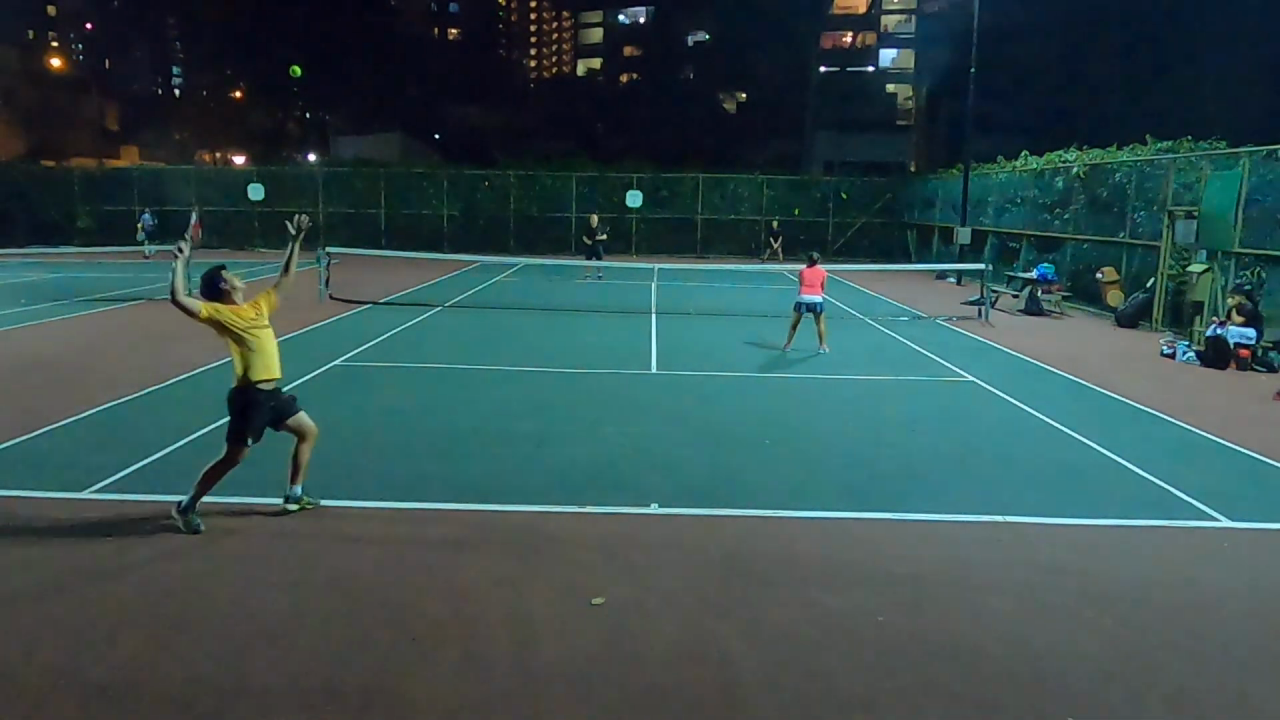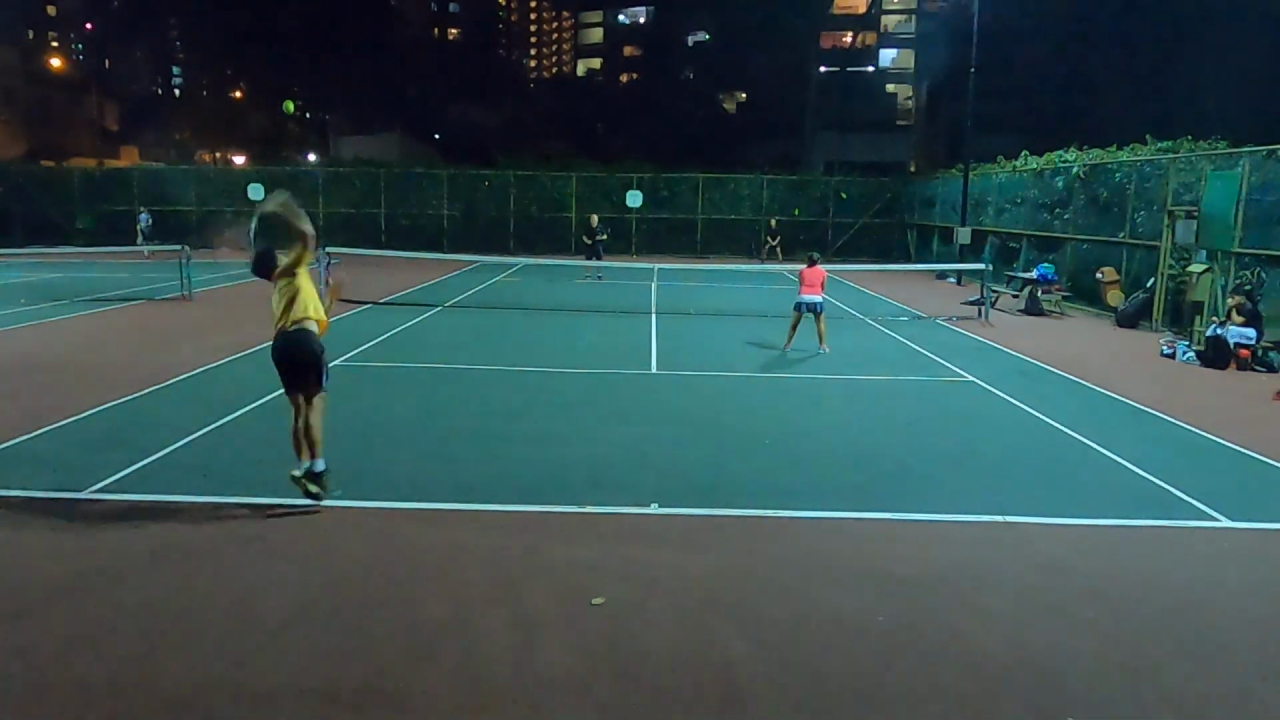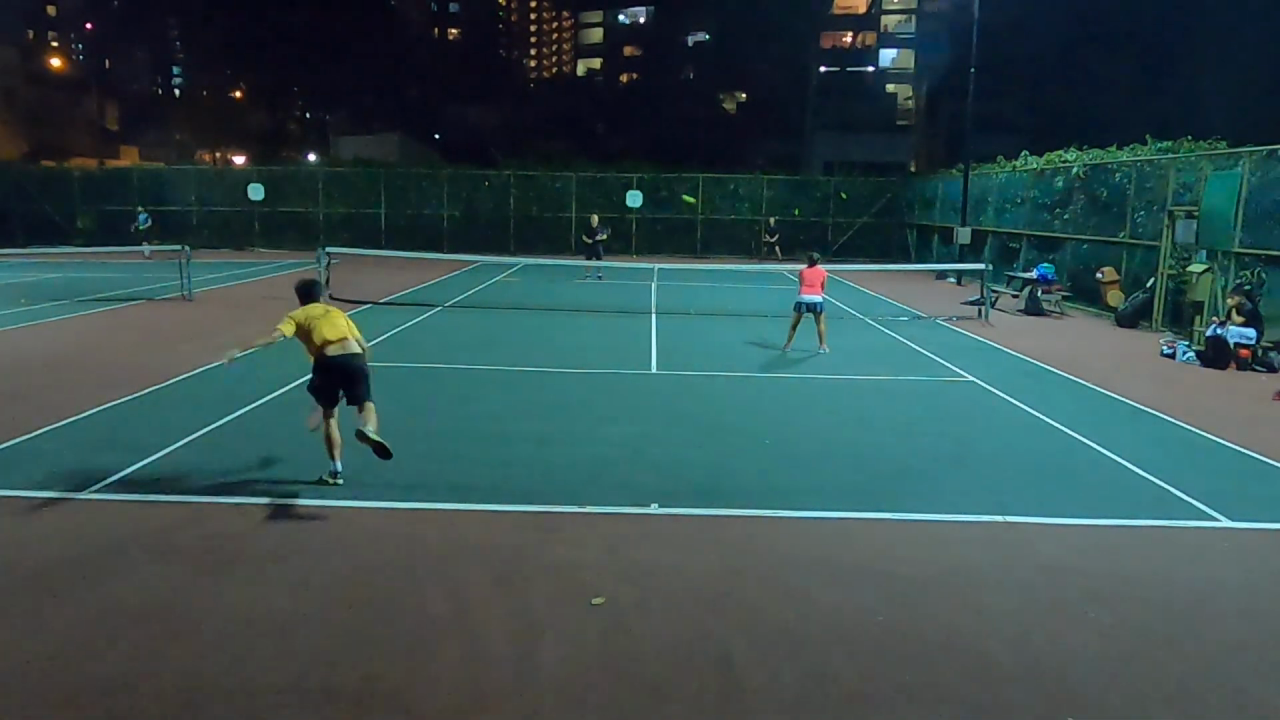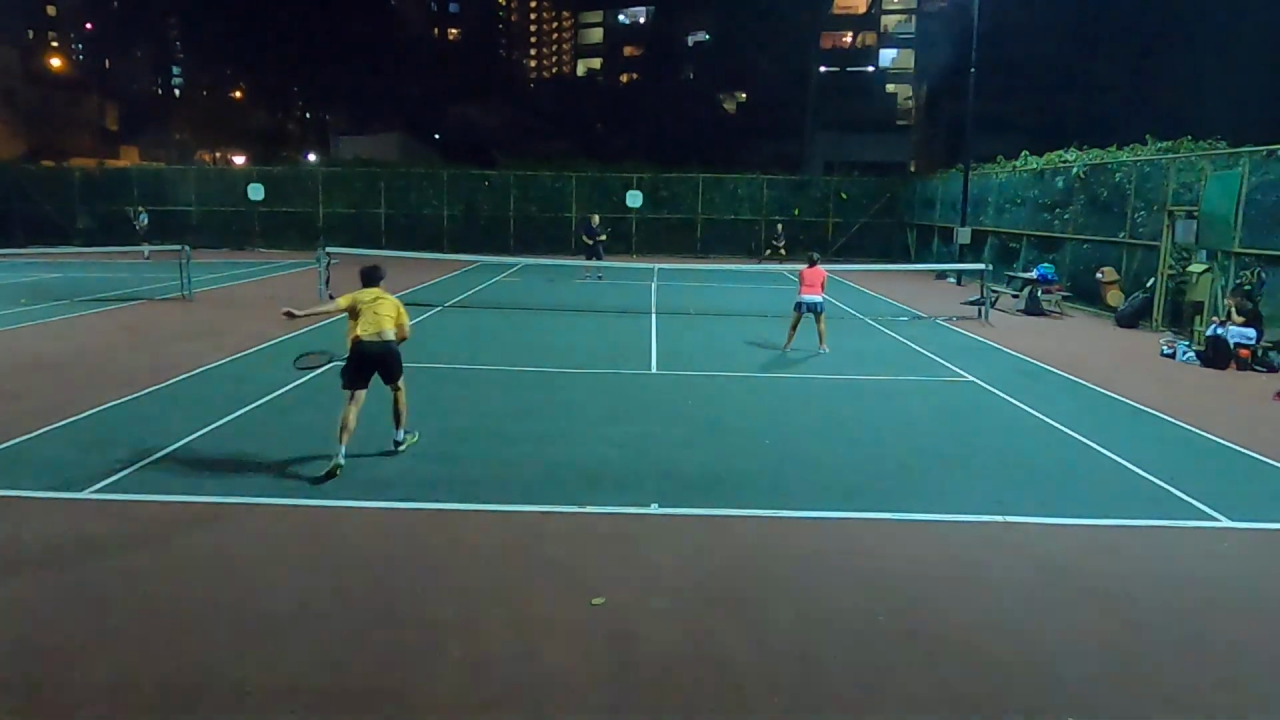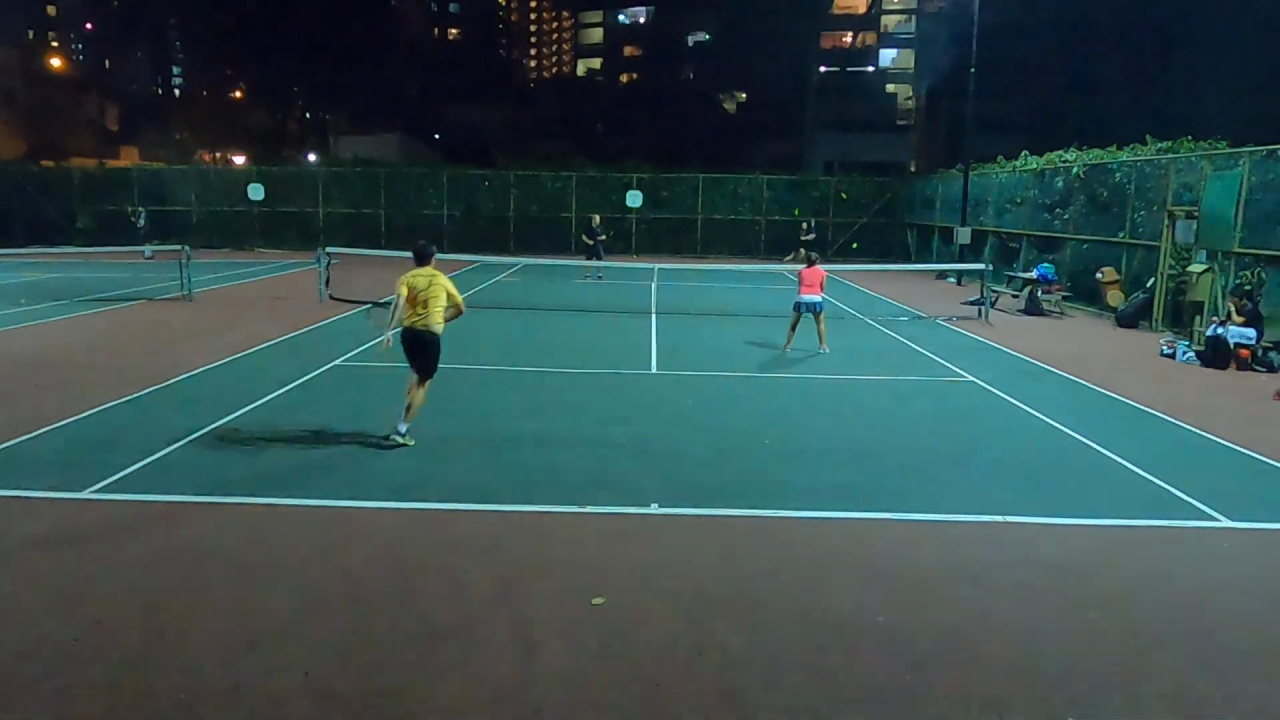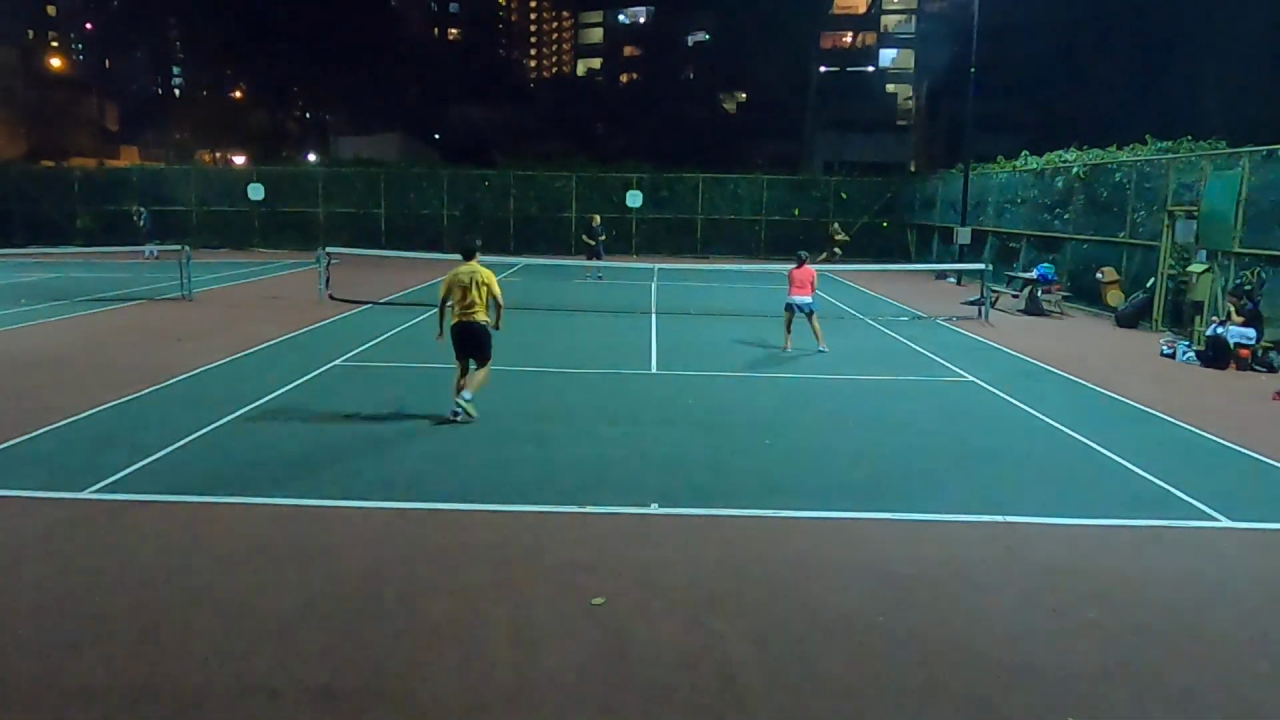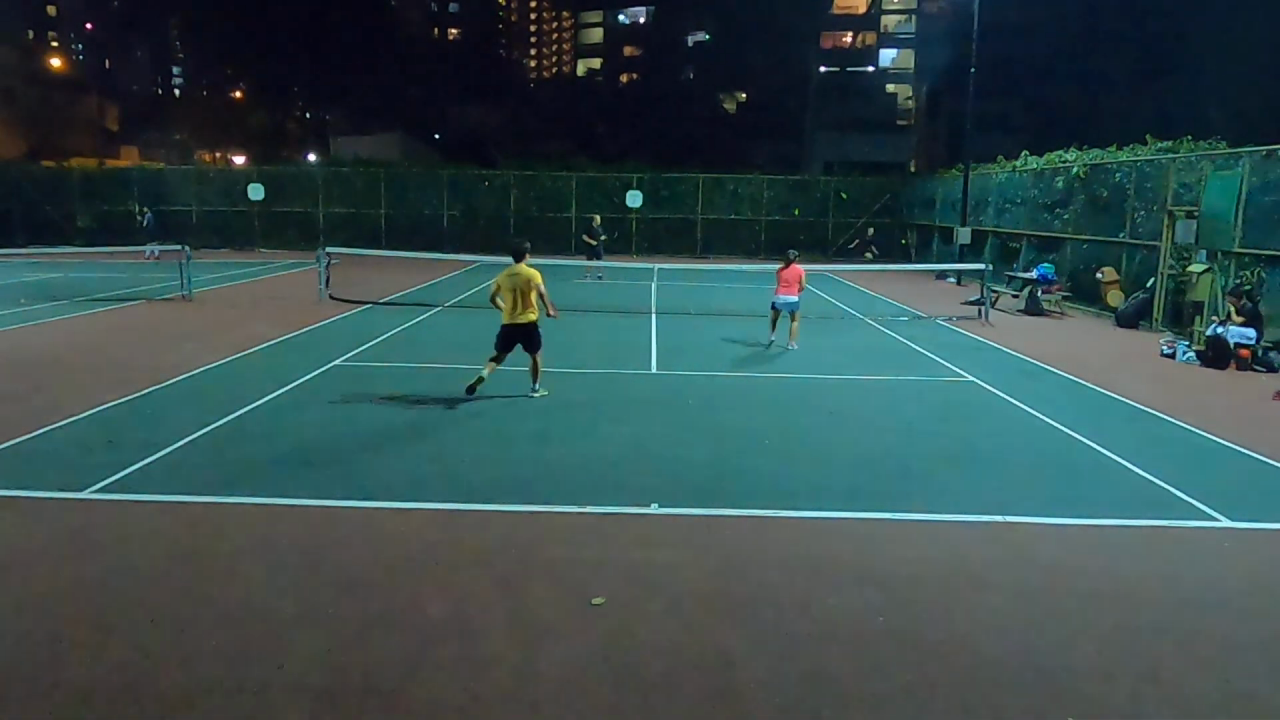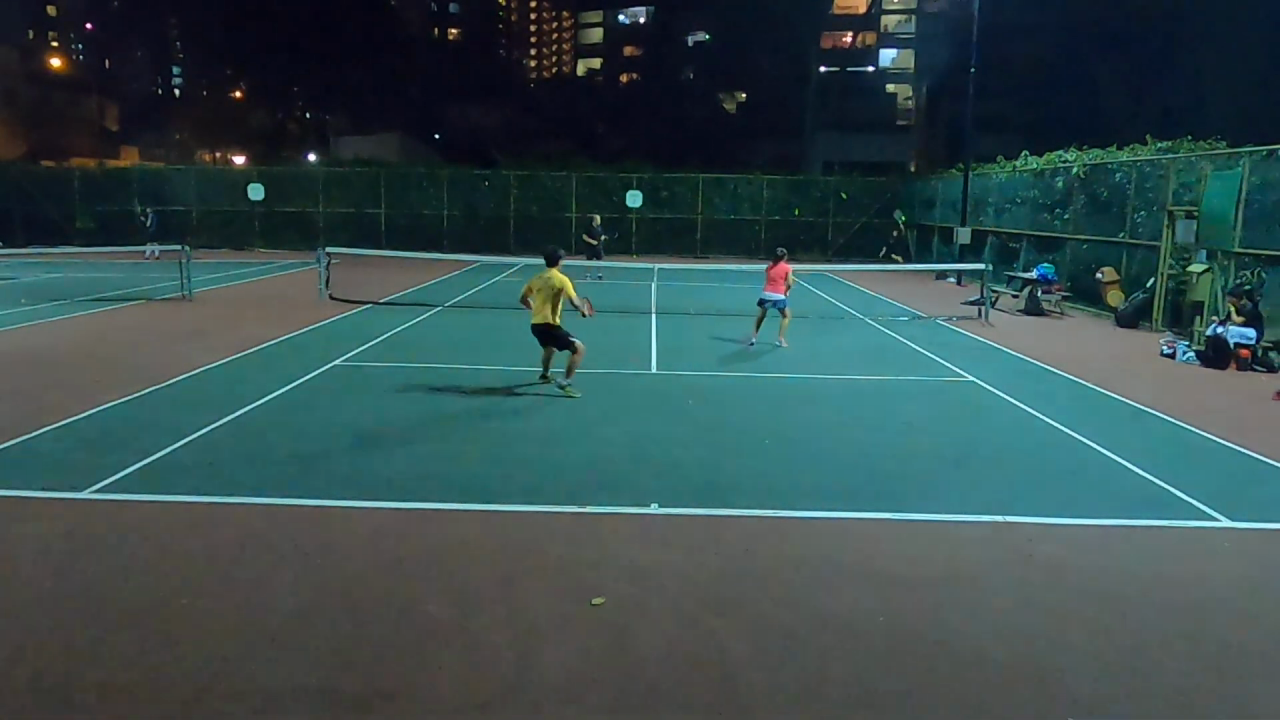
dt=0.3s
person 1, frame 1
left shoulder: (259, 306)
right shoulder: (218, 313)
left elbow: (286, 276)
right elbow: (178, 299)
left wrist: (296, 240)
right wrist: (180, 261)
left hip: (271, 391)
right hip: (250, 394)
left knee: (309, 432)
right knee: (234, 456)
left ankle: (294, 495)
right ankle: (187, 507)
person 1, frame 2
left shoulder: (284, 286)
right shoulder: (293, 270)
right elbow: (307, 237)
left wrist: (328, 300)
right wrist: (285, 207)
left hip: (283, 344)
right hip: (303, 340)
left knee: (301, 408)
right knee: (314, 405)
left ankle: (303, 467)
right ankle: (315, 469)
person 1, frame 3
left shoulder: (297, 316)
right shoulder: (337, 313)
left elbow: (275, 336)
right elbow: (363, 346)
left wrist: (241, 350)
right wrist: (362, 366)
left hip: (327, 362)
right hip: (353, 359)
left knee: (328, 416)
right knee: (367, 408)
left ankle: (335, 471)
right ankle: (368, 431)
person 1, frame 4
left shoulder: (354, 297)
right shoulder: (393, 301)
left elbow: (331, 307)
right elbow: (404, 334)
left wrist: (301, 313)
left hip: (359, 347)
right hip: (385, 349)
left knee: (354, 404)
right knee: (398, 387)
left ankle: (340, 456)
right ankle: (400, 438)
person 1, frame 5
left shoulder: (406, 278)
right shoulder: (443, 280)
left elbow: (399, 304)
right elbow: (460, 308)
left wrist: (389, 330)
left hip: (409, 332)
right hip: (430, 334)
left knee: (418, 374)
right knee: (422, 383)
left ankle: (403, 424)
right ankle: (401, 430)
person 1, frame 6
left shoulder: (452, 275)
right shoulder: (486, 274)
left elbow: (442, 305)
right elbow: (499, 302)
left wrist: (441, 328)
right wrist: (498, 321)
left hip: (458, 326)
right hip: (478, 325)
left knee: (462, 368)
right knee: (483, 368)
left ankle: (456, 410)
right ankle: (465, 398)
person 1, frame 7
left shoulder: (503, 275)
right shoulder: (532, 273)
left elbow: (492, 298)
right elbow: (542, 293)
right wrist: (549, 309)
left hip: (508, 324)
right hip: (528, 323)
left knee: (499, 356)
right knee: (535, 356)
left ankle: (481, 376)
right ankle: (536, 388)
person 1, frame 8
left shoulder: (537, 279)
right shoulder: (561, 279)
left elbow: (523, 299)
right elbow: (574, 302)
right wrist: (583, 311)
left hip: (535, 325)
right hip: (548, 326)
left knee: (550, 348)
right knee: (579, 349)
left ankle: (545, 374)
right ankle: (564, 384)
